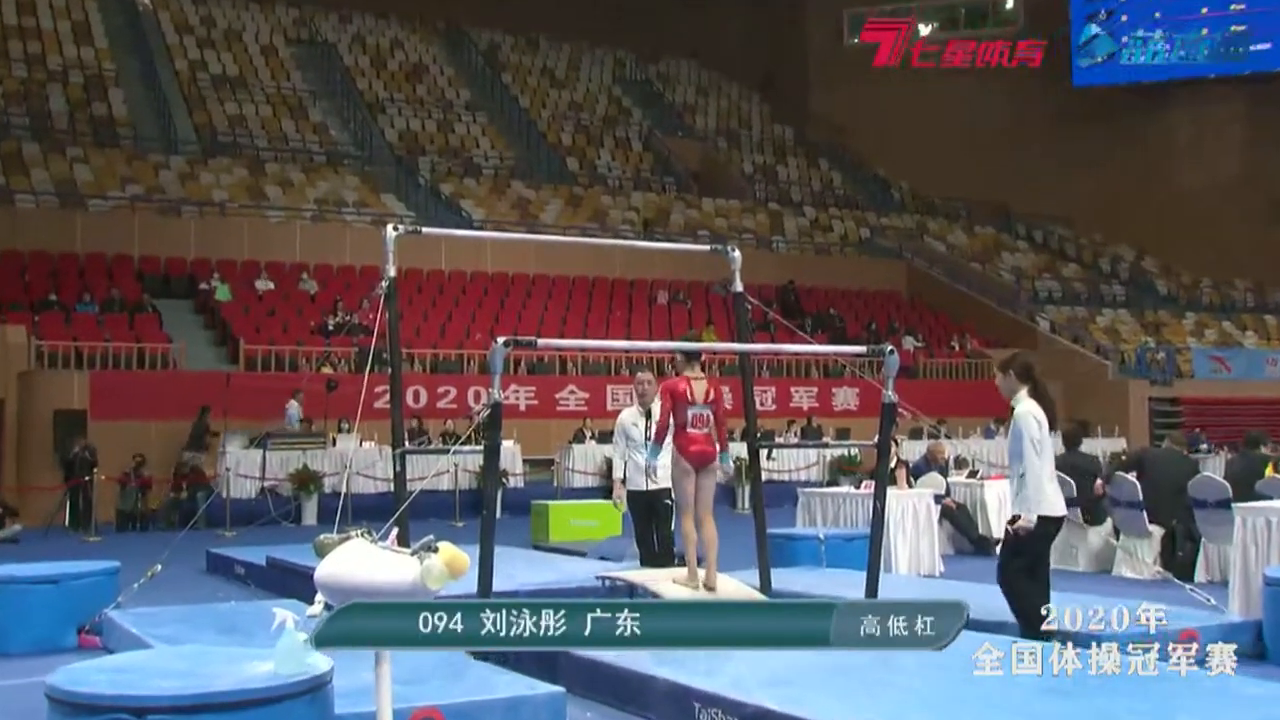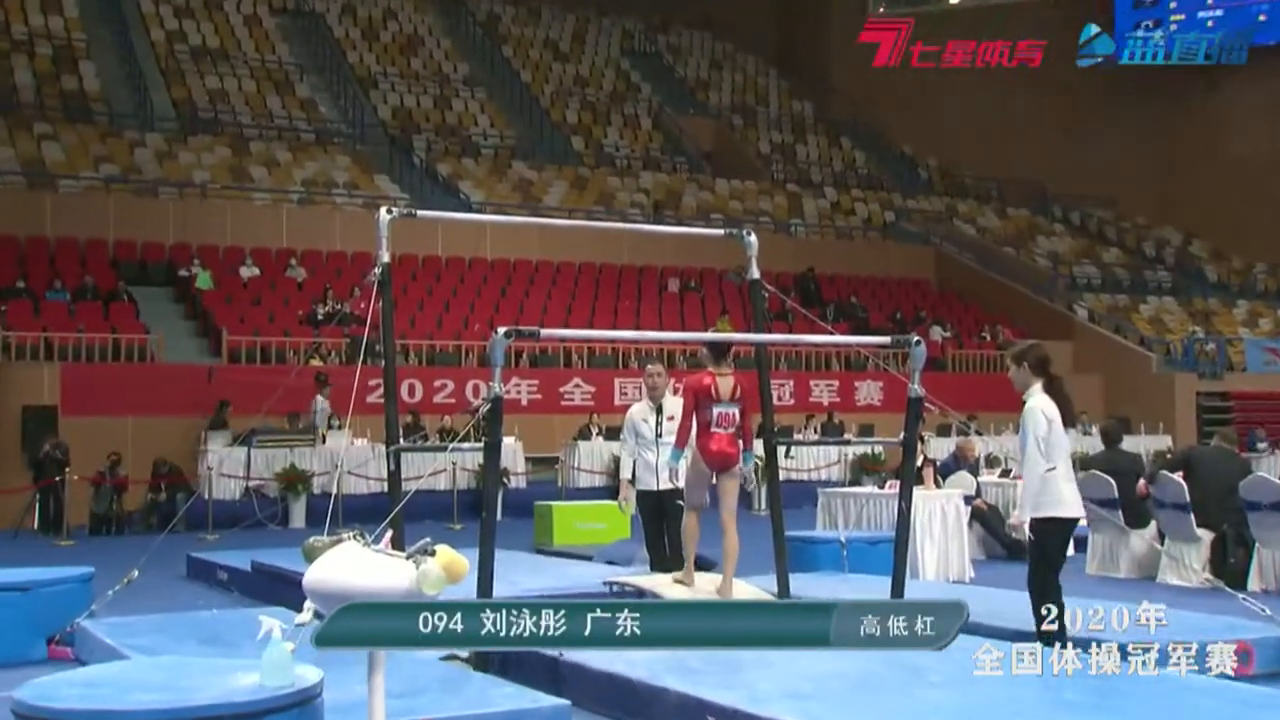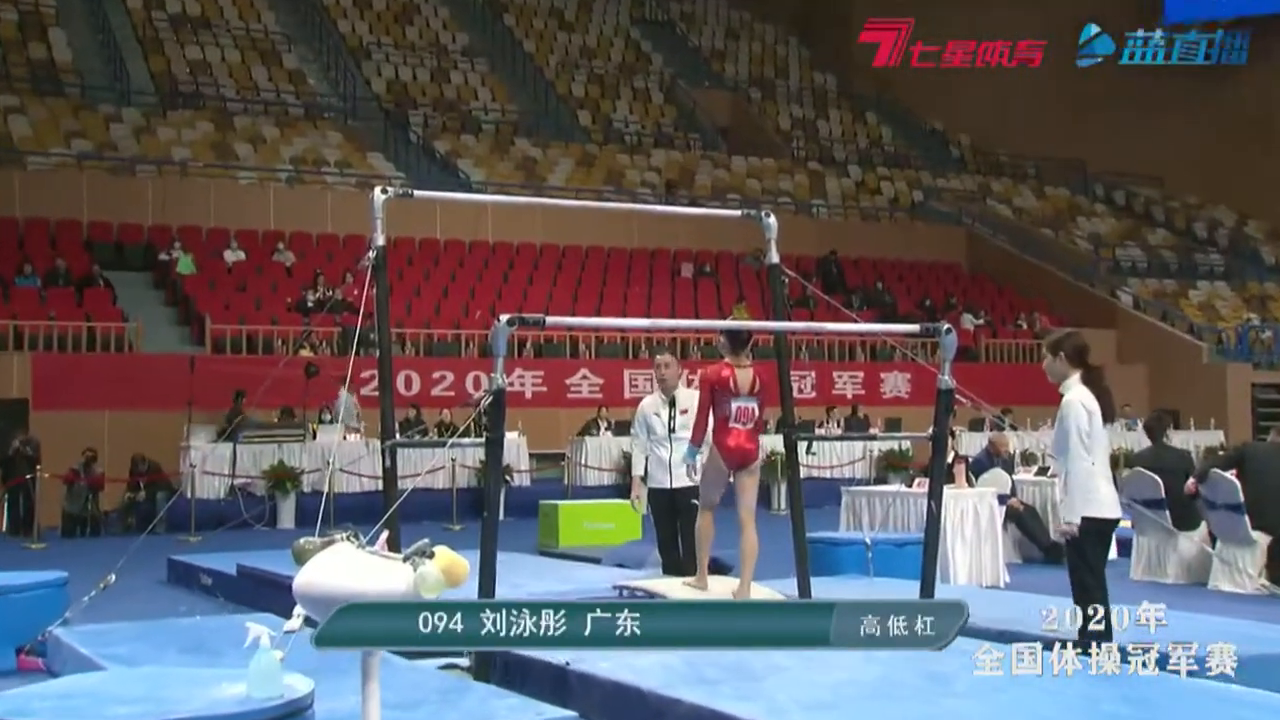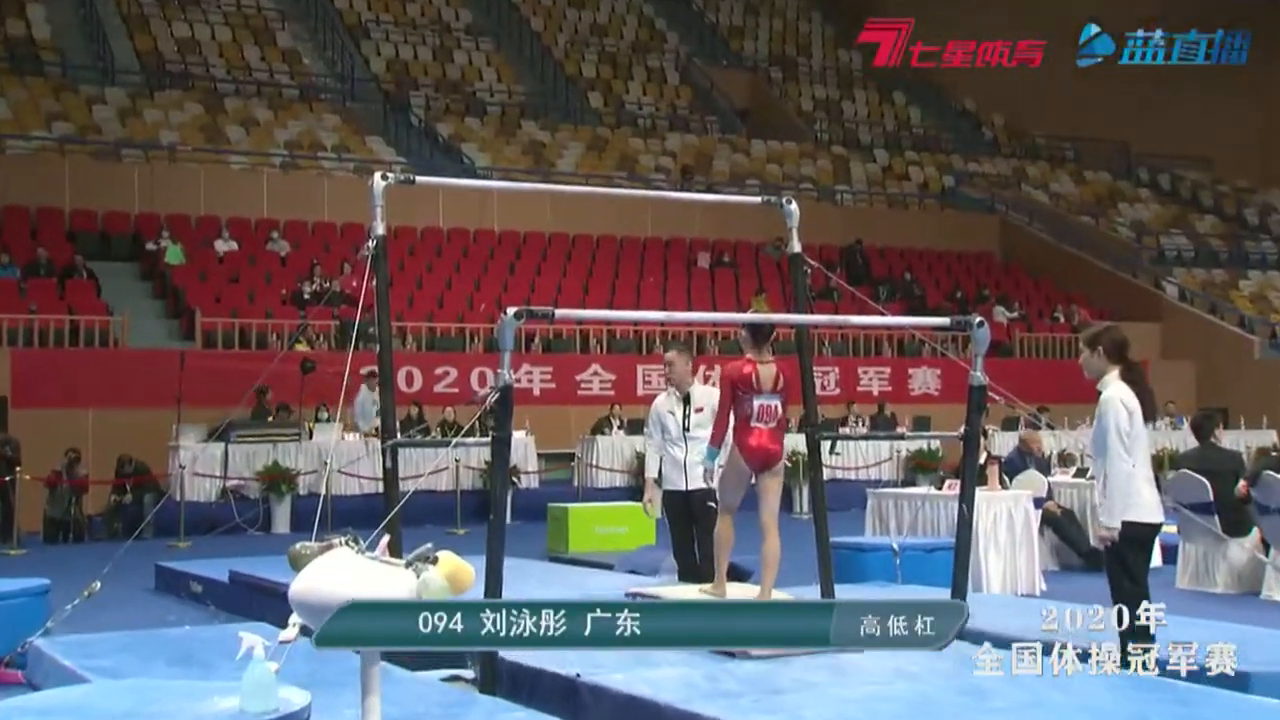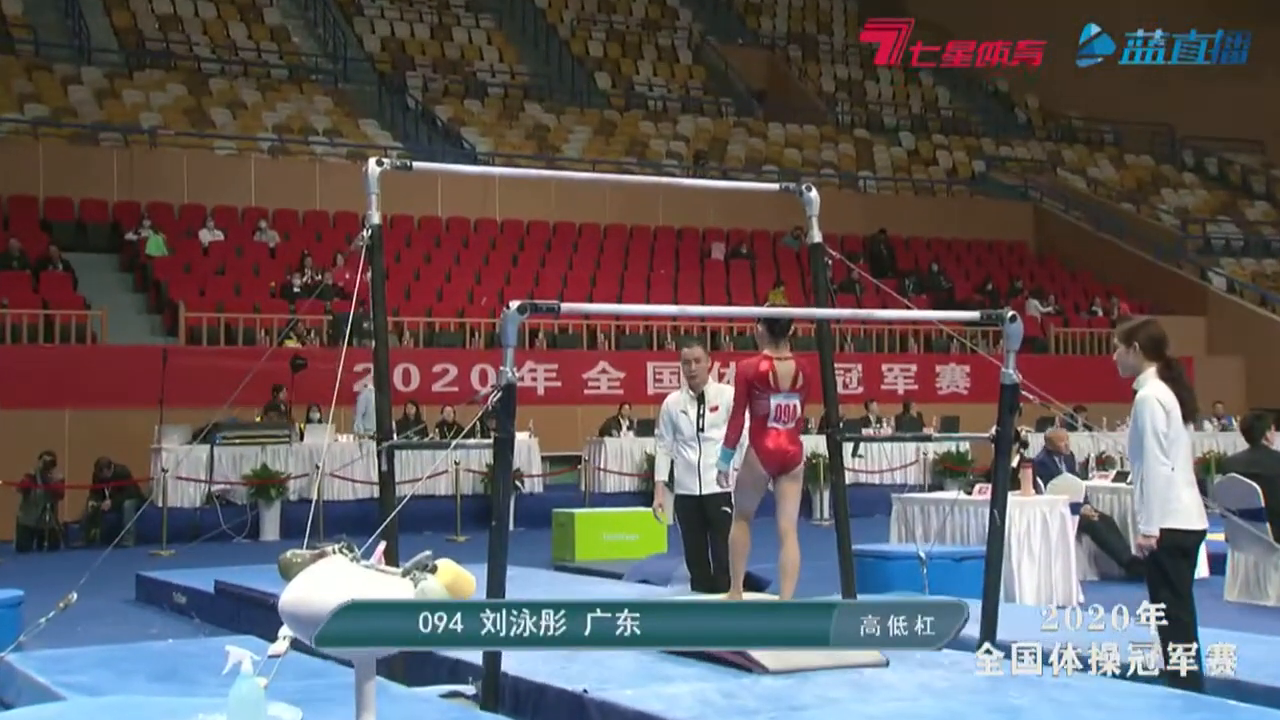
dt=0.5s
person 1, frame 1
left shoulder: (1024, 412)
right shoulder: (1035, 408)
left elbow: (1032, 467)
left wrist: (1027, 515)
left hip: (1036, 509)
right hip: (1047, 507)
left knee: (1011, 575)
right knee: (1033, 577)
person 1, frame 2
left shoulder: (1035, 407)
right shoulder: (1051, 402)
left elbow: (1035, 464)
left wrist: (1022, 512)
left hip: (1050, 507)
right hip: (1063, 504)
left knee: (1044, 585)
right knee: (1044, 582)
right ankle: (1054, 646)
person 1, frame 3
left shoulder: (1073, 400)
right shoulder: (1089, 395)
left elbow: (1077, 462)
left wrist: (1070, 516)
left hip: (1087, 510)
right hip: (1100, 507)
left knee: (1088, 592)
right knee: (1092, 589)
person 1, frame 4
left shoulder: (1112, 397)
right shoulder: (1128, 392)
left elbow: (1117, 464)
left wrist: (1110, 520)
left hip: (1128, 514)
right hip: (1142, 511)
left knee: (1129, 601)
right knee: (1134, 600)
person 1, frame 5
left shoulder: (1149, 396)
right shoulder: (1167, 390)
left elbow: (1155, 467)
left wrist: (1148, 527)
left hip: (1169, 521)
right hip: (1185, 517)
left knee: (1174, 616)
right knee: (1177, 613)
left ankle: (1185, 693)
right ankle: (1187, 690)
person 2, frame 1
left shoulder: (671, 386)
right shoulder: (713, 388)
left elbow: (664, 423)
right elbow: (721, 427)
left wrist: (653, 455)
right wrist: (725, 458)
left hip: (685, 452)
right hip: (709, 453)
left knee: (687, 515)
right knee: (706, 515)
left ankle: (693, 575)
right ankle: (711, 575)
person 2, frame 2
left shoulder: (695, 383)
right shoulder: (740, 385)
left elbow: (686, 423)
right elbow: (746, 426)
left wrist: (675, 458)
right wrist: (748, 461)
left hip: (706, 452)
right hip: (731, 454)
left knee: (692, 509)
right knee: (729, 521)
left ankle: (688, 571)
right ankle: (726, 584)
person 2, frame 3
left shoulder: (712, 374)
right shoulder: (759, 377)
left elbow: (703, 417)
right elbow: (759, 420)
left wrist: (691, 453)
left hip: (724, 447)
right hip: (750, 449)
left knee: (706, 508)
right knee: (748, 520)
left ankle: (702, 575)
right ankle: (744, 586)
person 2, frame 4
left shoulder: (733, 371)
right shoulder: (782, 374)
left elbow: (723, 417)
right elbow: (782, 419)
left wrist: (710, 456)
left hip: (745, 448)
right hip: (774, 450)
left knee: (725, 512)
right knee: (770, 524)
left ankle: (719, 583)
right ankle: (766, 594)
person 2, frame 5
left shoulder: (749, 368)
right shoulder: (802, 371)
left elbow: (738, 417)
right elbow: (799, 416)
left wrist: (724, 459)
left hip: (762, 450)
right hip: (792, 451)
left knee: (741, 518)
right knee: (788, 530)
left ankle: (736, 592)
right ankle: (785, 601)
person 3, frame 1
right shoulder: (625, 417)
right elbow: (619, 452)
right wrist: (617, 484)
left hip: (663, 484)
right hip: (635, 486)
left knee: (664, 535)
right knee: (642, 536)
person 3, frame 2
left shoulder: (681, 407)
right shoulder: (635, 412)
right elbow: (627, 449)
right wrist: (624, 485)
left hip: (675, 483)
right hip: (646, 486)
left knee: (676, 538)
right knee: (653, 539)
person 3, frame 3
left shoulder: (696, 399)
right shoulder: (646, 405)
right elbow: (639, 445)
right wrist: (636, 483)
left hip: (689, 481)
right hip: (658, 484)
left knee: (691, 541)
right knee: (666, 542)
person 3, frame 4
left shoulder: (713, 397)
right shoulder: (660, 403)
right elbow: (653, 445)
right wrist: (649, 486)
left hip: (706, 484)
right hip: (673, 486)
left knee: (709, 547)
right knee: (682, 547)
person 3, frame 5
right shoulder: (672, 402)
right elbow: (664, 447)
right wrist: (659, 490)
left hip: (721, 488)
right hip: (686, 490)
left knee: (724, 555)
right knee: (695, 555)
